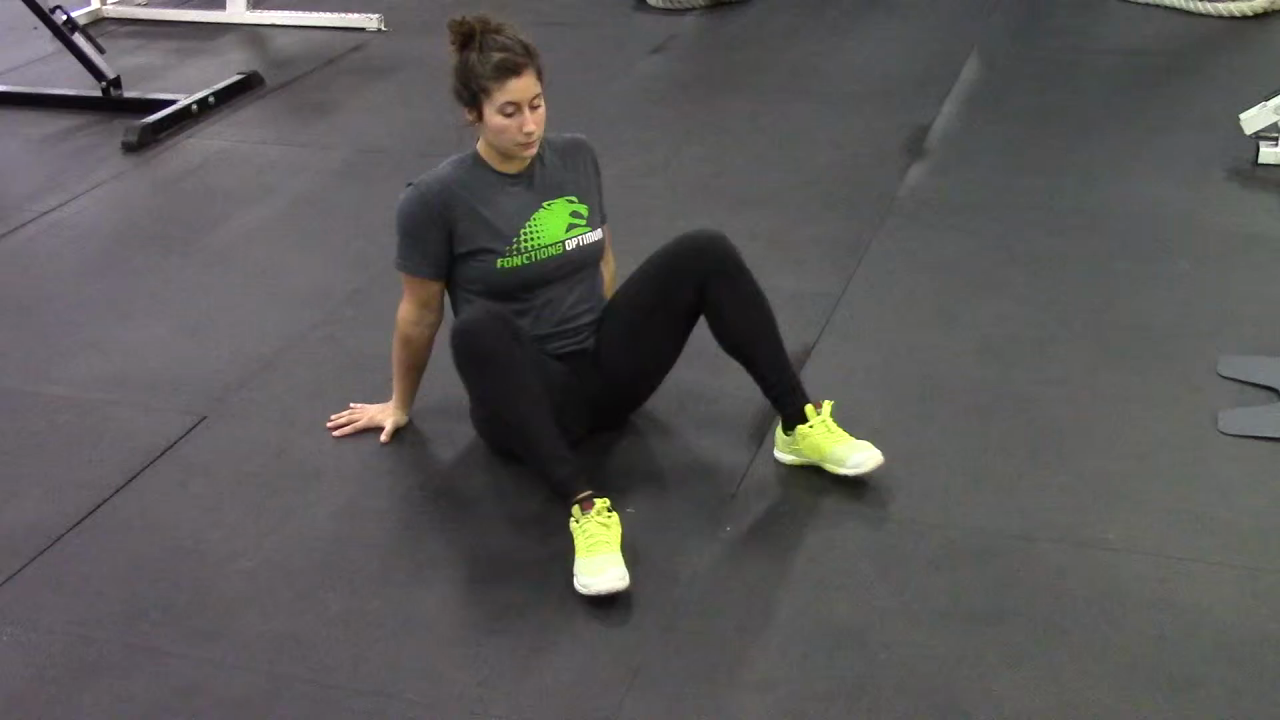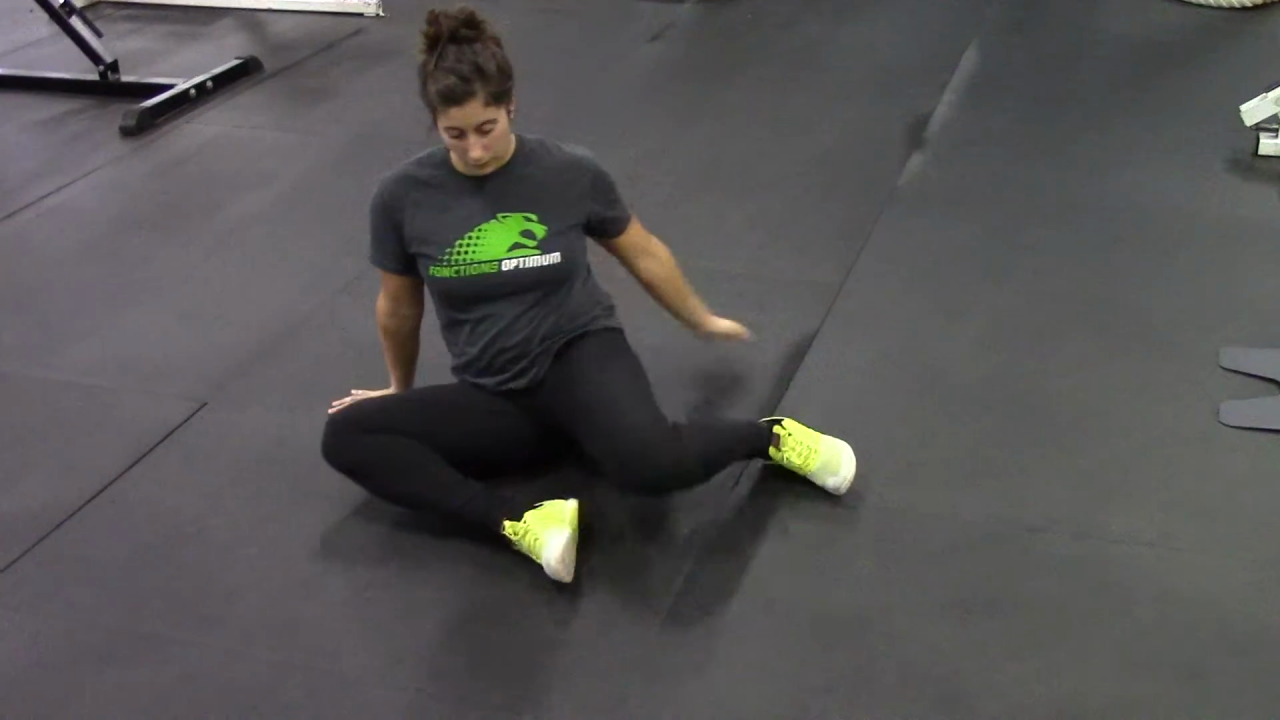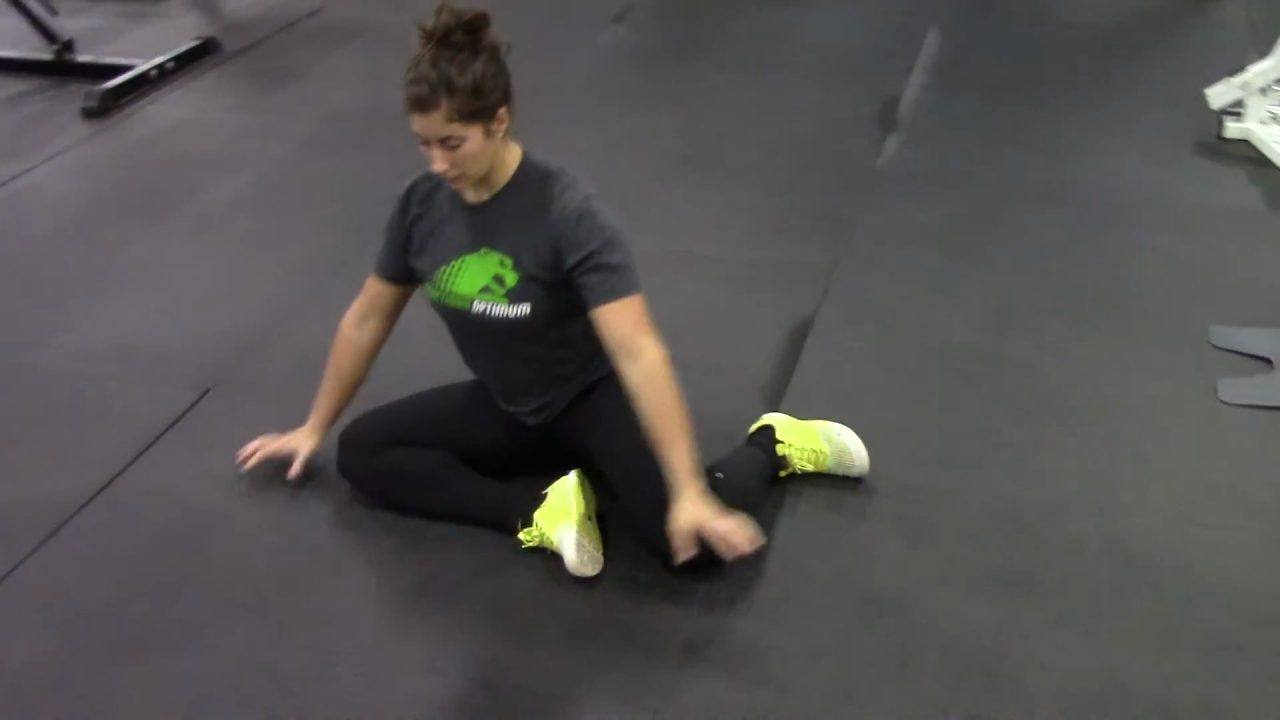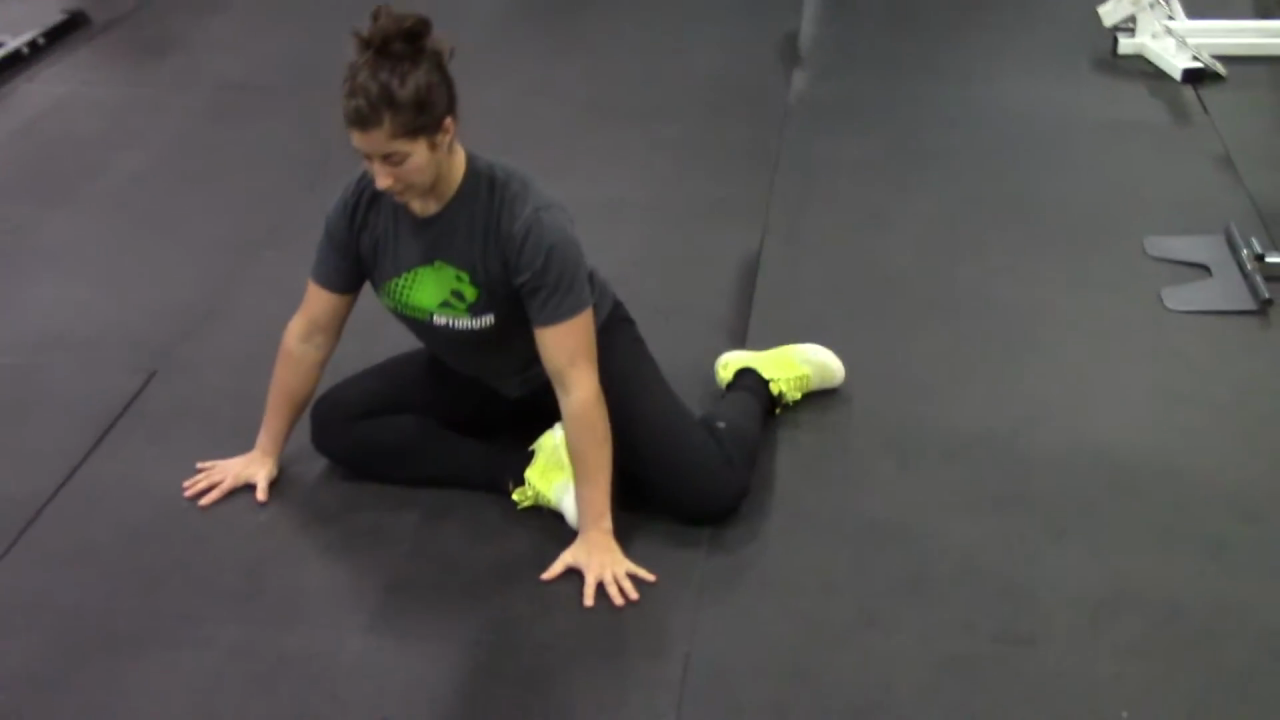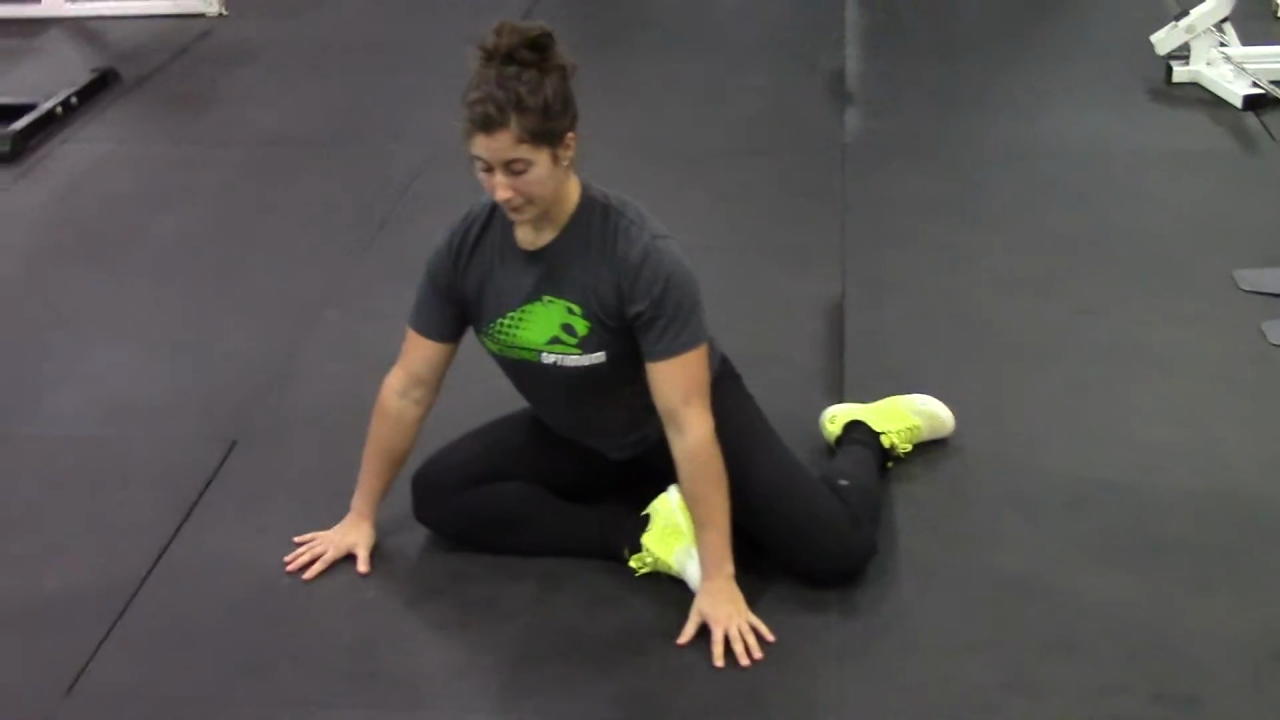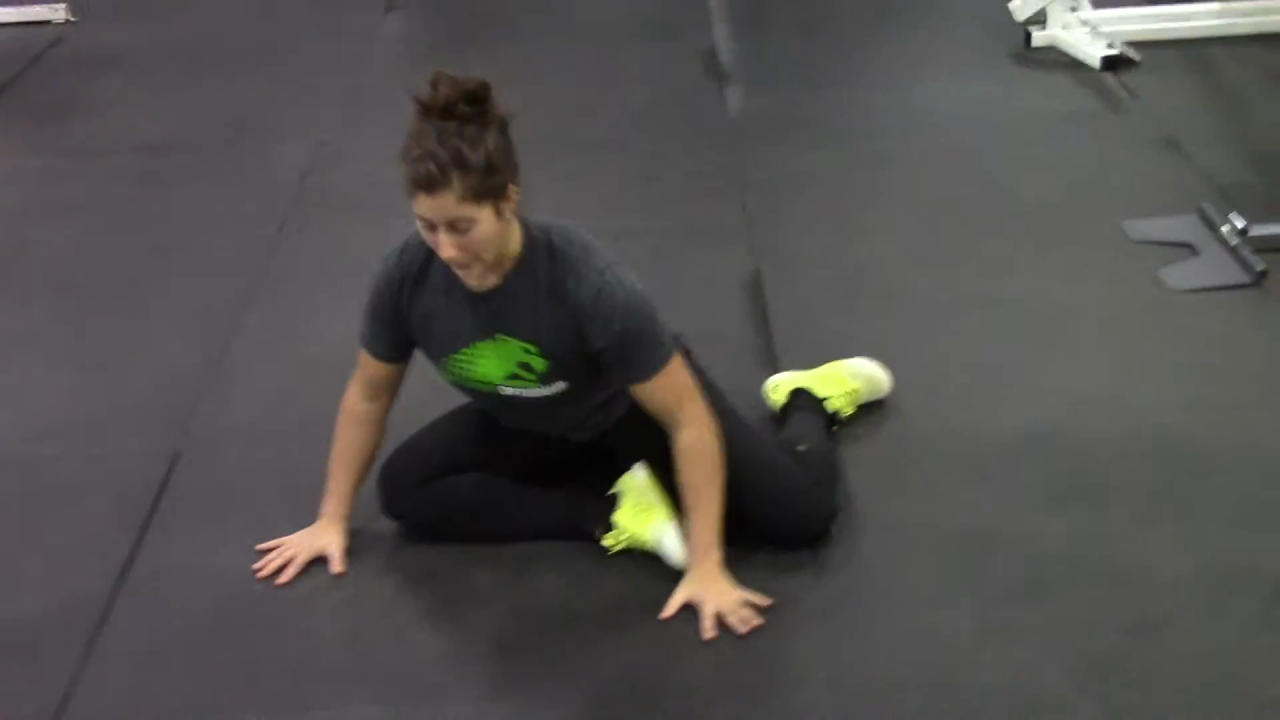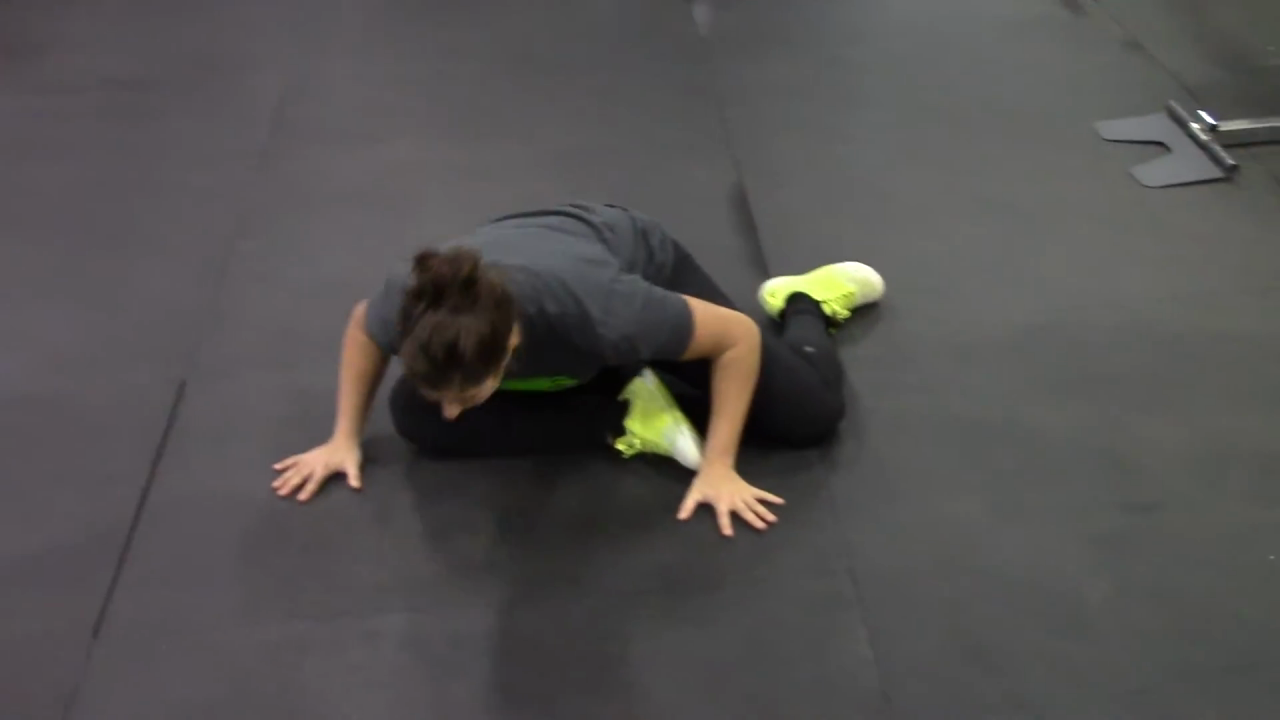
dt=0.7s
person 1, frame 1
left shoulder: (576, 156)
right shoulder: (437, 199)
right elbow: (419, 313)
right wrist: (400, 404)
left hip: (608, 369)
right hip: (528, 393)
left knee: (705, 252)
right knee: (479, 329)
left ankle: (801, 426)
right ankle: (585, 507)
person 1, frame 2
left shoulder: (572, 173)
right shoulder: (403, 194)
left elbow: (643, 254)
right elbow: (398, 306)
left wrist: (703, 320)
right wrist: (400, 387)
left hip: (578, 355)
right hip: (493, 401)
left knee: (649, 462)
right knee: (346, 436)
left ankle: (770, 436)
right ankle: (517, 520)
person 1, frame 3
left shoulder: (570, 215)
right shoulder: (420, 203)
left elbow: (639, 354)
right elbow: (367, 319)
left wrist: (690, 490)
right wrist: (314, 427)
left hip: (594, 393)
right hip: (509, 407)
left knee: (695, 543)
right knee: (361, 452)
left ankle: (770, 446)
right ankle: (538, 512)
person 1, frame 4
left shoulder: (528, 222)
right shoulder: (361, 207)
left elbow: (575, 386)
right elbow: (310, 334)
left wrist: (597, 533)
right wrist: (265, 450)
left hip: (585, 350)
right hip: (474, 376)
left knee: (708, 492)
right knee: (336, 425)
left ankle: (754, 382)
right ankle: (531, 467)
person 1, frame 5
left shoulder: (641, 256)
right shoulder: (467, 247)
left elbow: (686, 422)
right elbow: (409, 387)
left wrist: (718, 579)
right wrist: (360, 516)
left hip: (683, 415)
right hip: (574, 437)
left knee: (834, 553)
right knee: (436, 495)
left ankle: (865, 434)
right ankle: (645, 532)
person 1, frame 6
left shoulder: (591, 285)
right shoulder: (406, 277)
left elbow: (688, 421)
right elbow: (368, 397)
left wrist: (705, 566)
right wrist: (332, 519)
left hip: (634, 408)
right hip: (525, 427)
left knee: (800, 516)
right knee: (404, 491)
left ankle: (809, 400)
right ankle: (615, 512)
person 1, frame 7
left shoulder: (603, 315)
right shoulder: (406, 315)
left elbow: (740, 337)
right elbow: (362, 323)
left wrist: (717, 466)
right wrist: (345, 438)
left hip: (641, 266)
left knee: (810, 414)
right knee: (413, 418)
left ankle: (806, 300)
right ankle: (626, 417)
